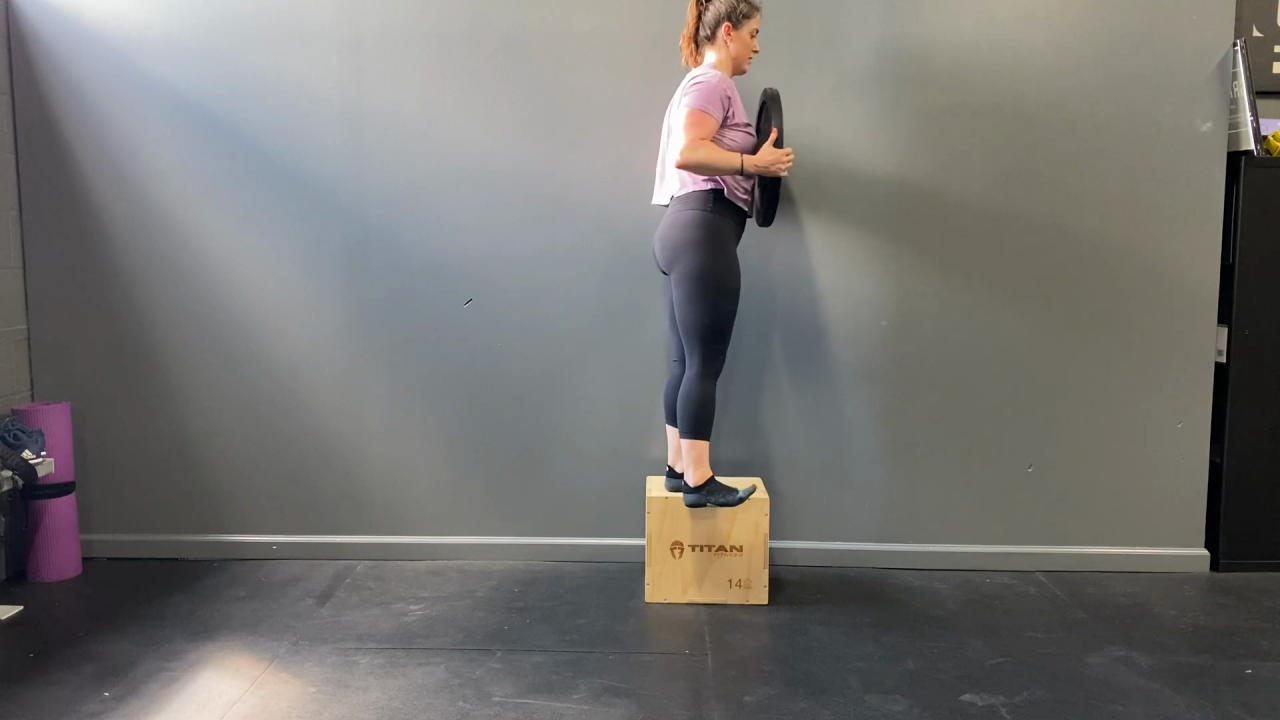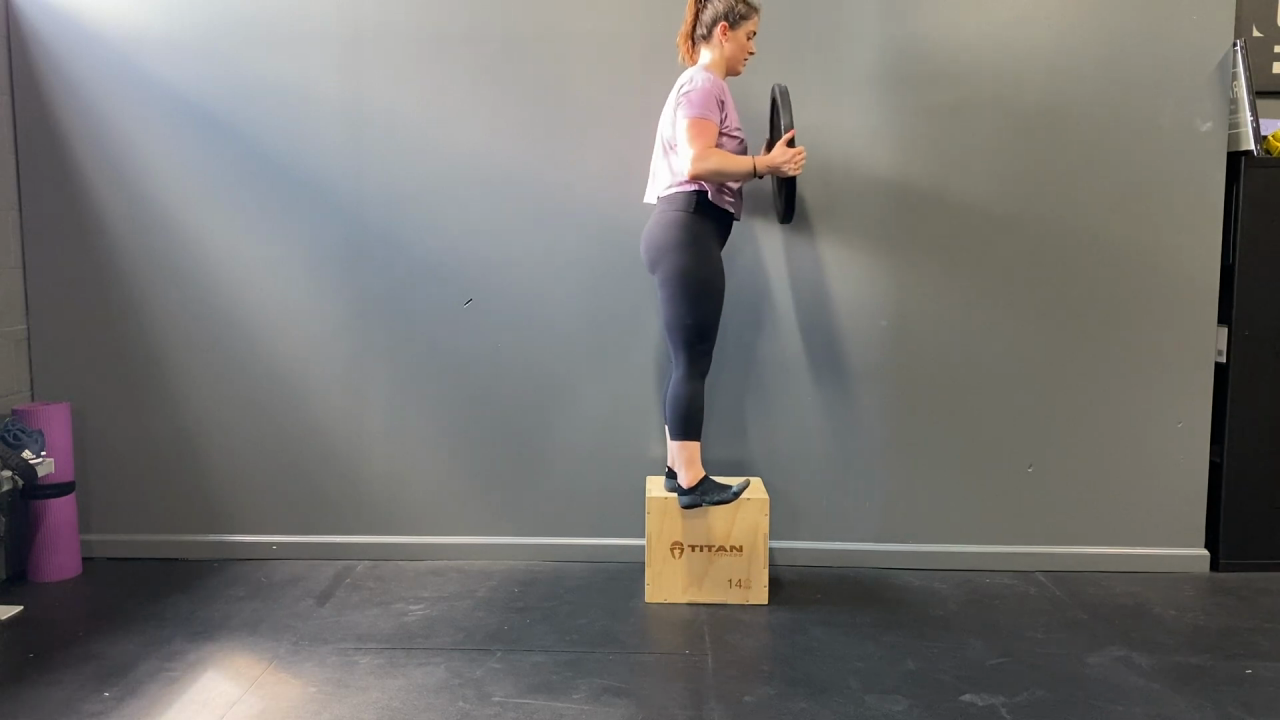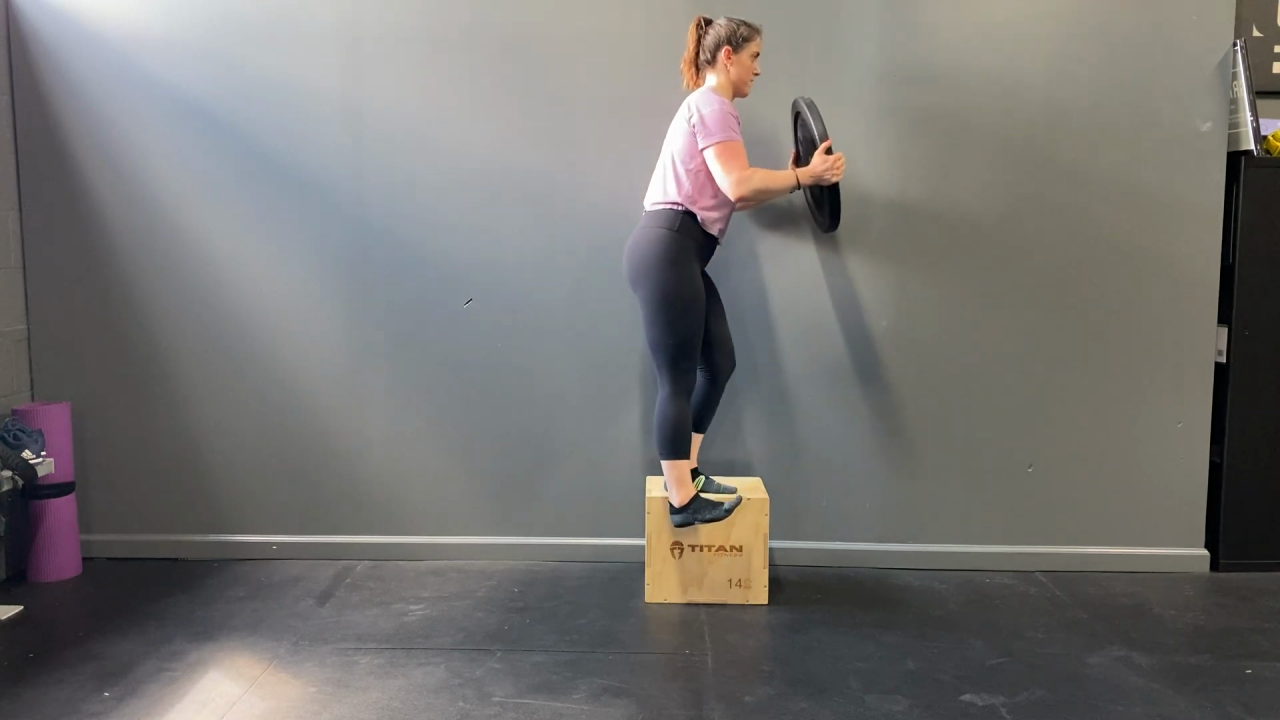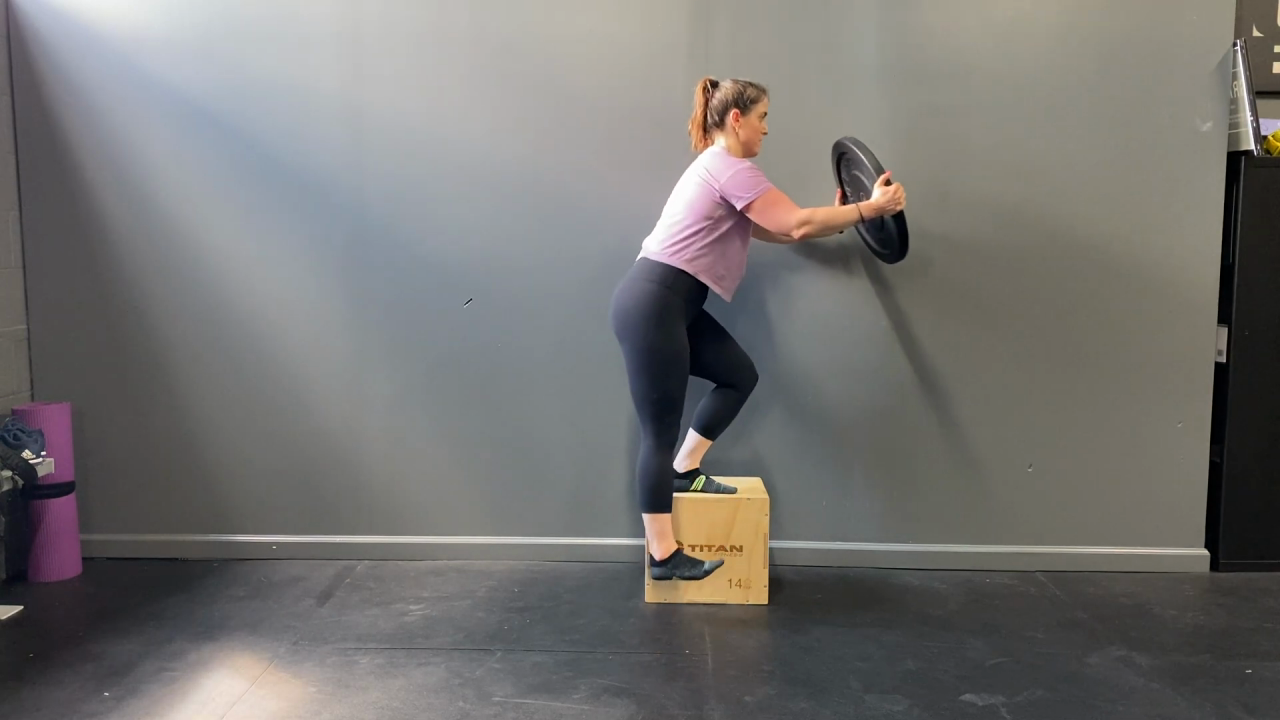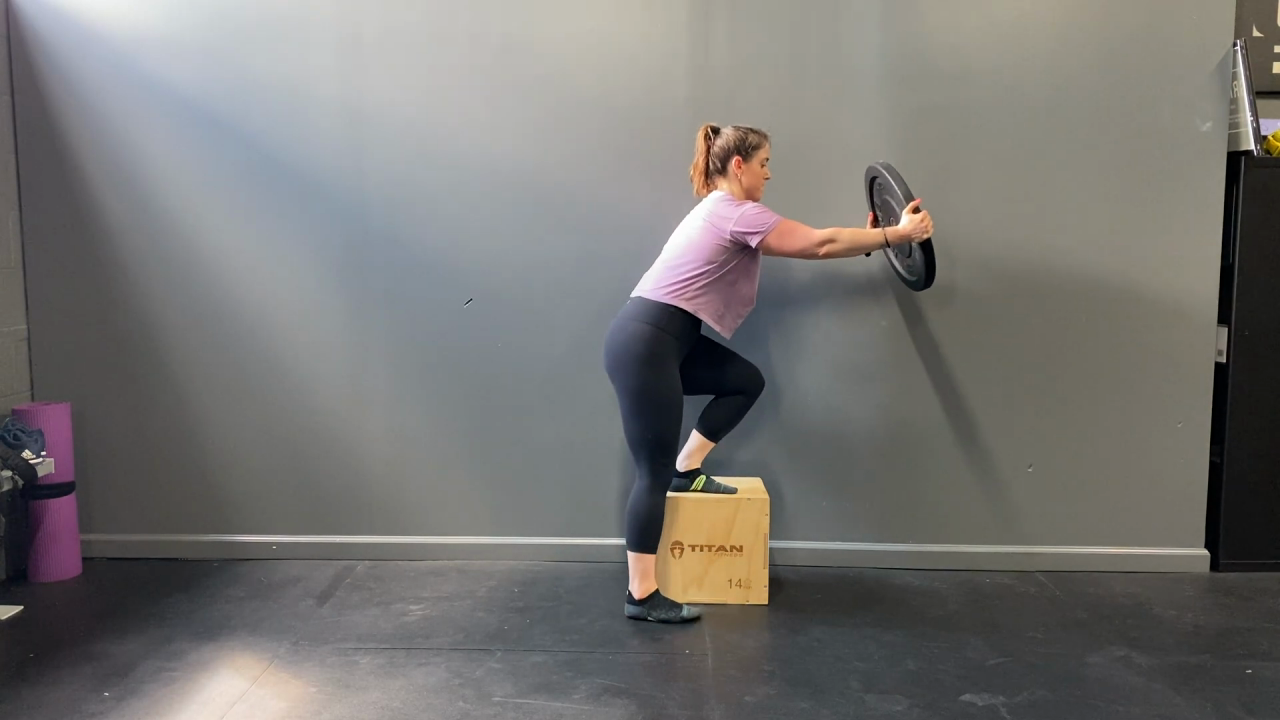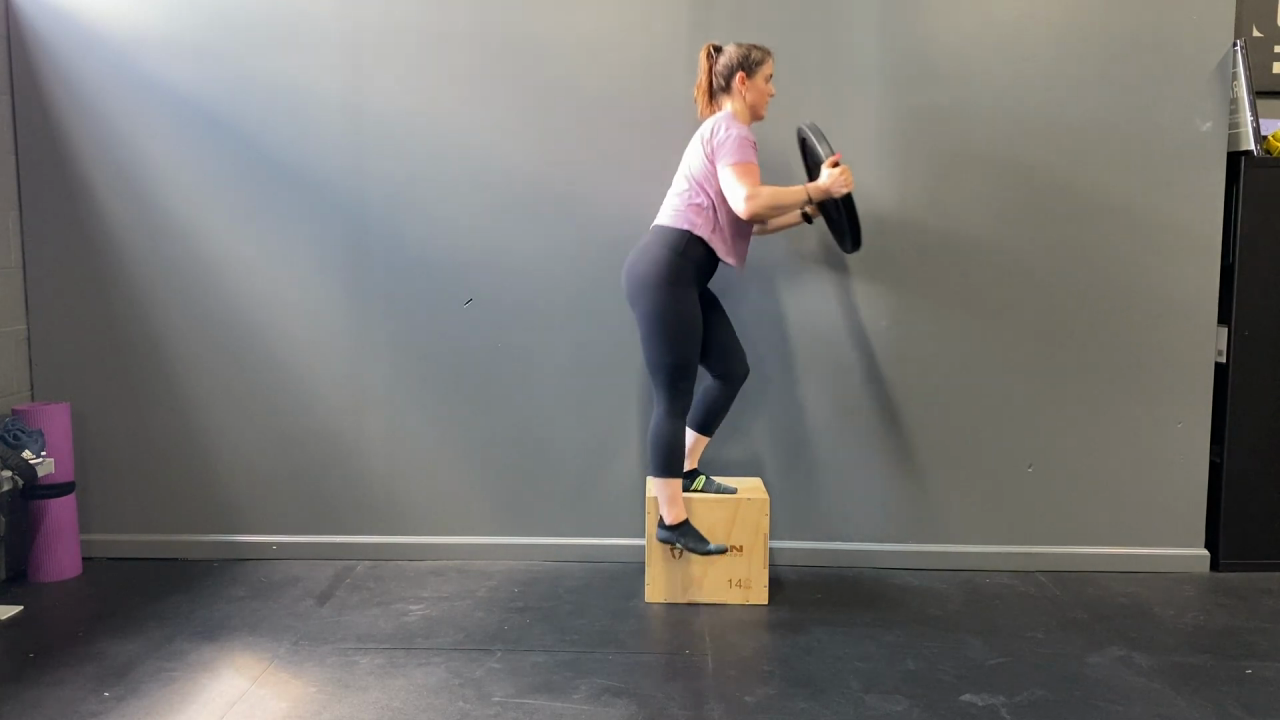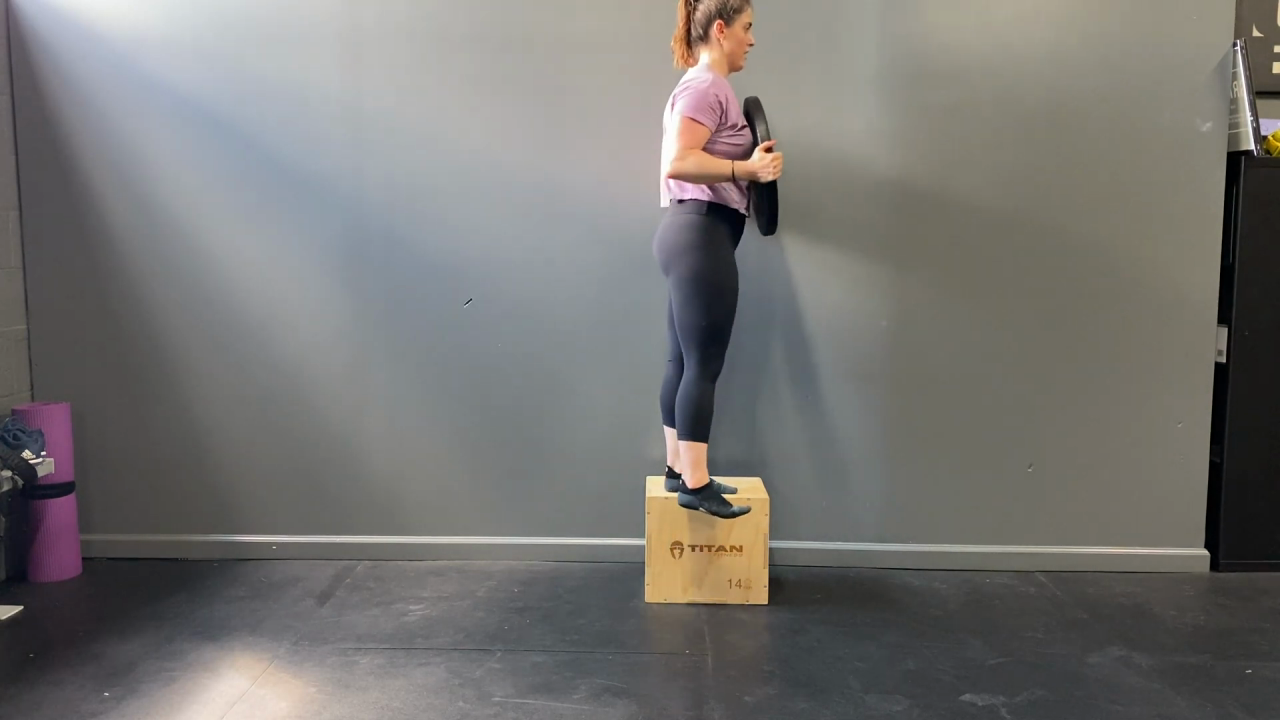
dt=0.7s
person 1, frame 1
left shoulder: (704, 85)
right shoulder: (711, 84)
right elbow: (686, 152)
left wrist: (758, 163)
right wrist: (754, 163)
left hip: (689, 229)
right hip: (702, 231)
left knee: (689, 360)
right knee: (705, 362)
left ankle: (679, 468)
right ankle: (698, 480)
person 1, frame 2
left shoulder: (702, 85)
right shoulder: (703, 84)
right elbow: (696, 163)
left wrist: (764, 165)
right wrist: (764, 165)
left hip: (683, 233)
right hip: (687, 233)
left knee: (689, 362)
right knee: (692, 363)
left ankle: (679, 469)
right ankle: (692, 481)
person 1, frame 3
left shoulder: (706, 107)
right shoulder: (712, 107)
left elbow: (733, 193)
right elbow: (739, 185)
left wrist: (790, 179)
right wrist: (807, 175)
left hip: (676, 254)
right hip: (666, 253)
left knee: (718, 362)
right knee: (678, 381)
left ankle: (688, 472)
right ankle: (683, 501)
person 1, frame 4
left shoulder: (717, 167)
right shoulder: (731, 170)
left elbow: (773, 230)
right elbow: (796, 226)
left wrist: (840, 215)
right wrist: (869, 208)
left hip: (668, 302)
right hip: (651, 305)
left knee: (739, 375)
right knee: (660, 433)
left ankle: (683, 469)
right ankle: (664, 555)
person 1, frame 5
left shoulder: (722, 212)
right shoulder: (737, 214)
left elbow: (806, 244)
right elbow: (819, 244)
left wrist: (866, 239)
right wrist: (896, 234)
left hip: (659, 338)
right hip: (643, 344)
left knee: (746, 381)
right knee: (654, 472)
left ankle: (687, 469)
right ankle: (641, 595)
person 1, frame 6
left shoulder: (722, 131)
right shoulder: (730, 133)
left elbow: (756, 220)
right elbow: (751, 204)
left wrist: (808, 210)
right wrist: (818, 189)
left hip: (677, 274)
right hip: (664, 273)
left knee: (732, 368)
right knee: (675, 399)
left ankle: (686, 471)
right ankle: (672, 520)
person 1, frame 7
left shoulder: (709, 87)
right shoulder: (703, 86)
right elbow: (677, 162)
left wrist: (752, 168)
right wrist: (747, 168)
left hip: (694, 234)
right hip: (700, 235)
left knee: (686, 362)
right knee: (703, 366)
left ankle: (680, 470)
right ankle: (696, 487)
